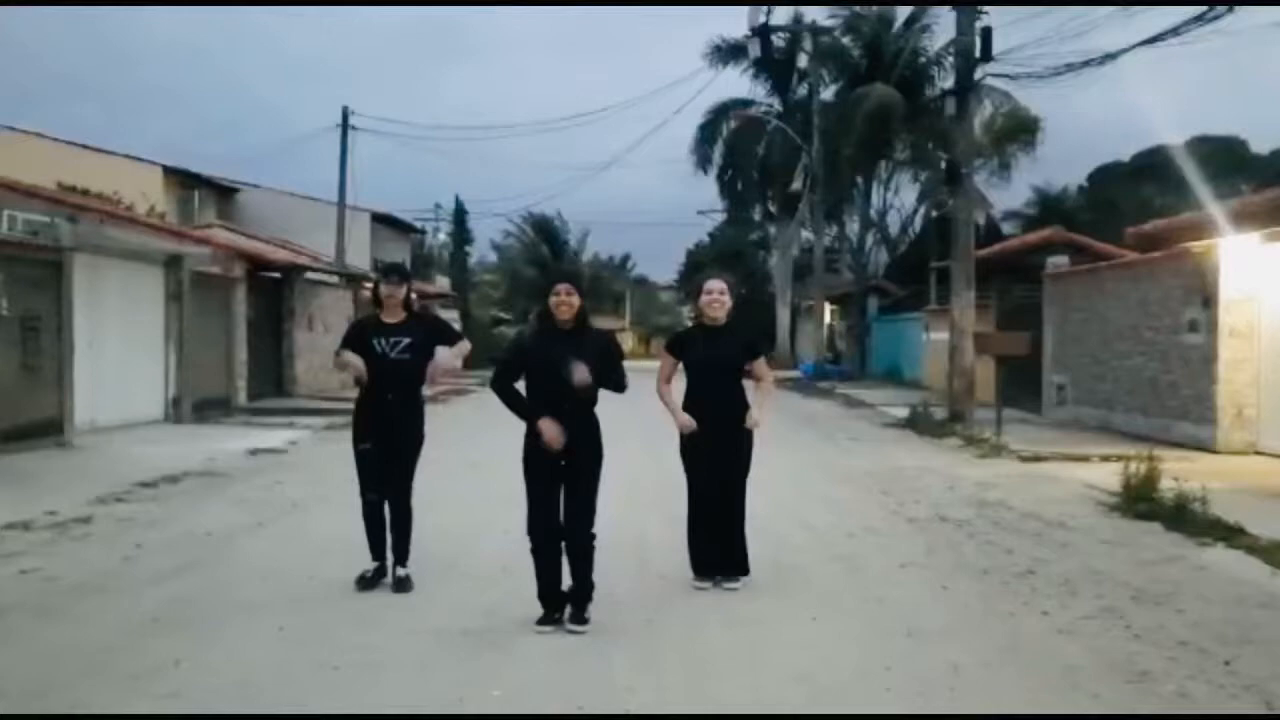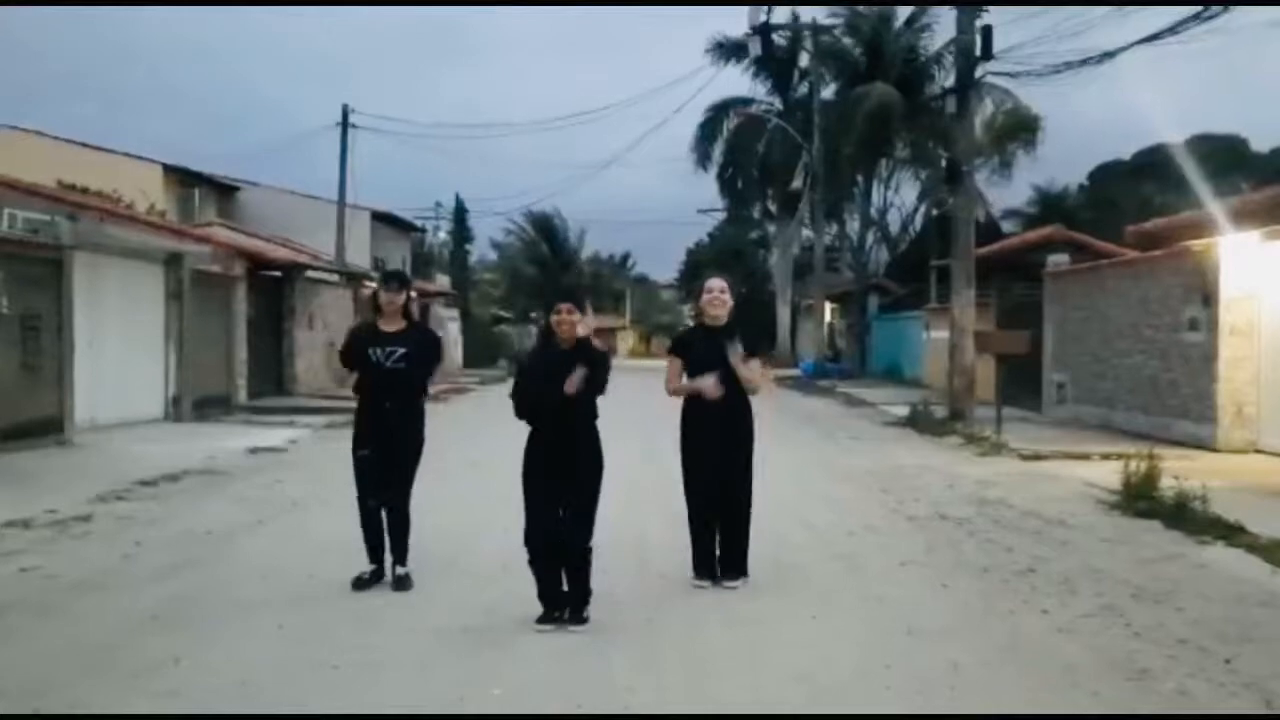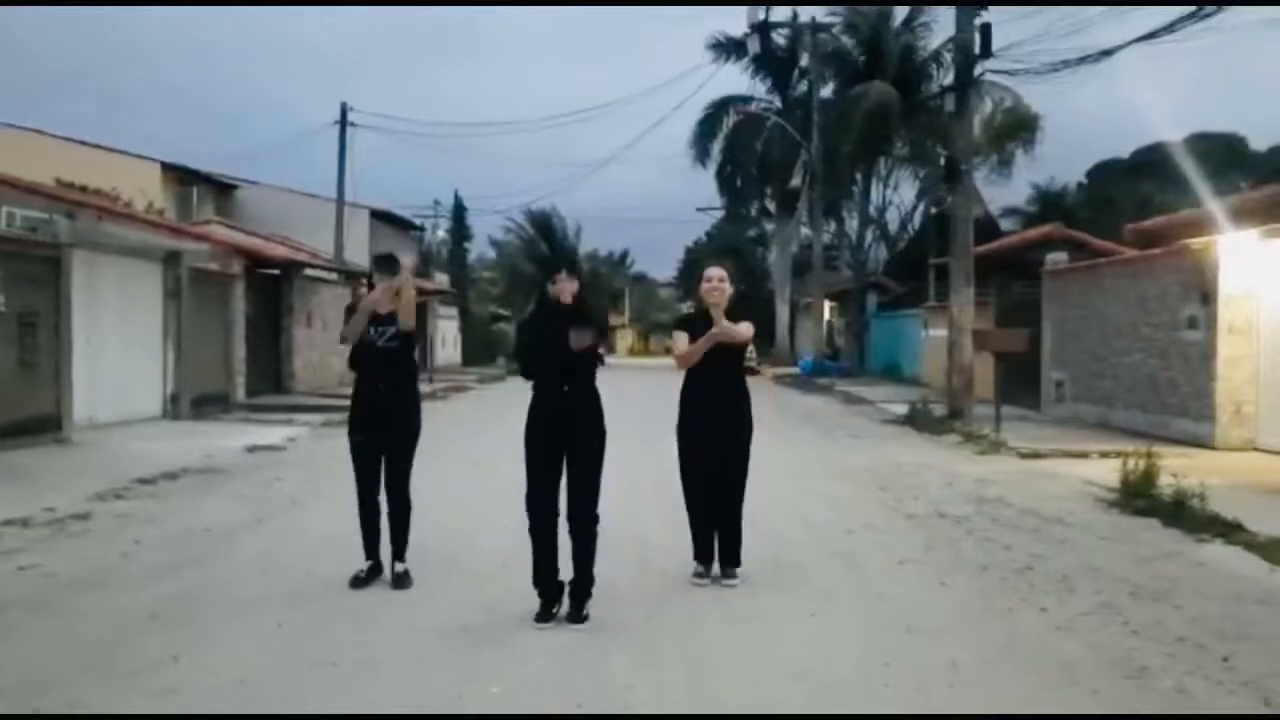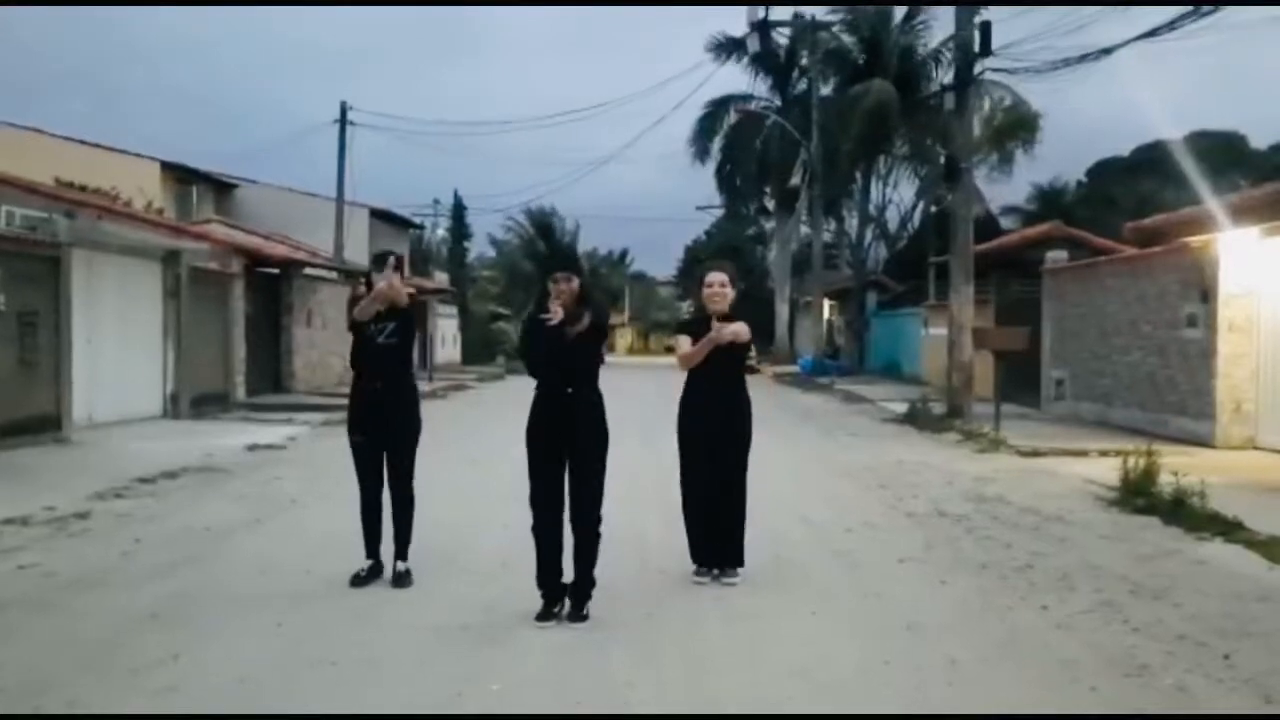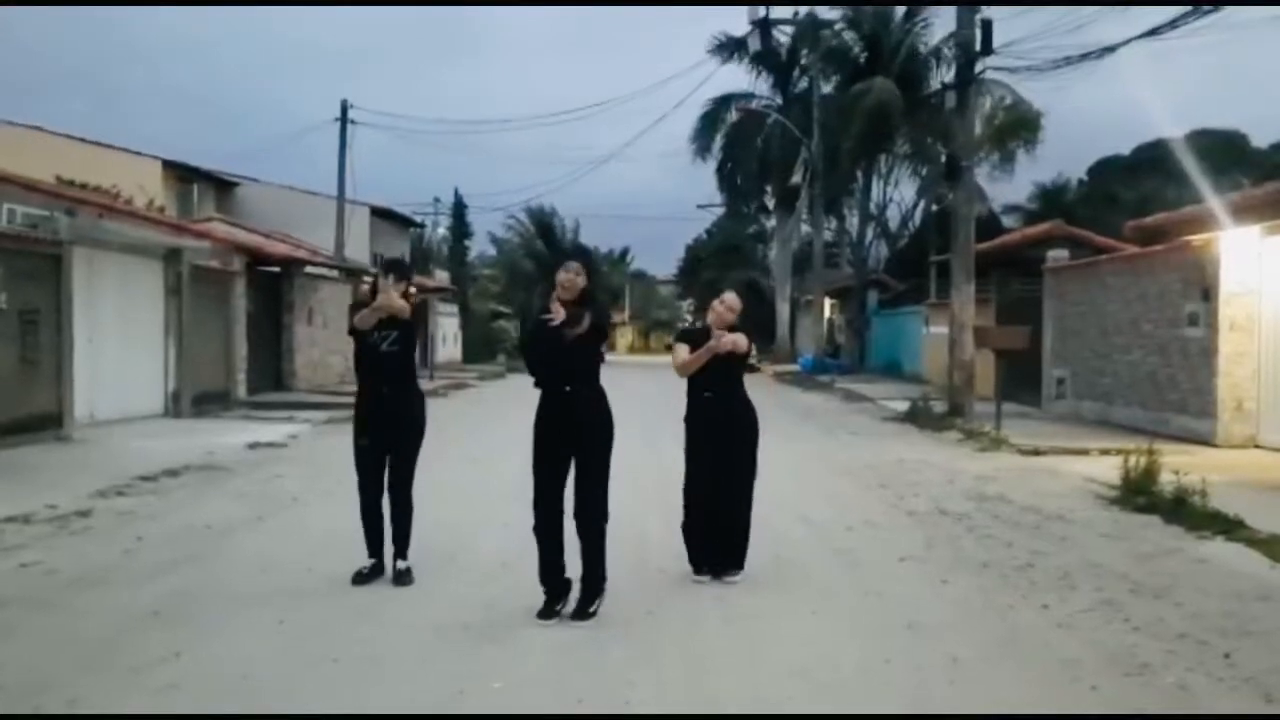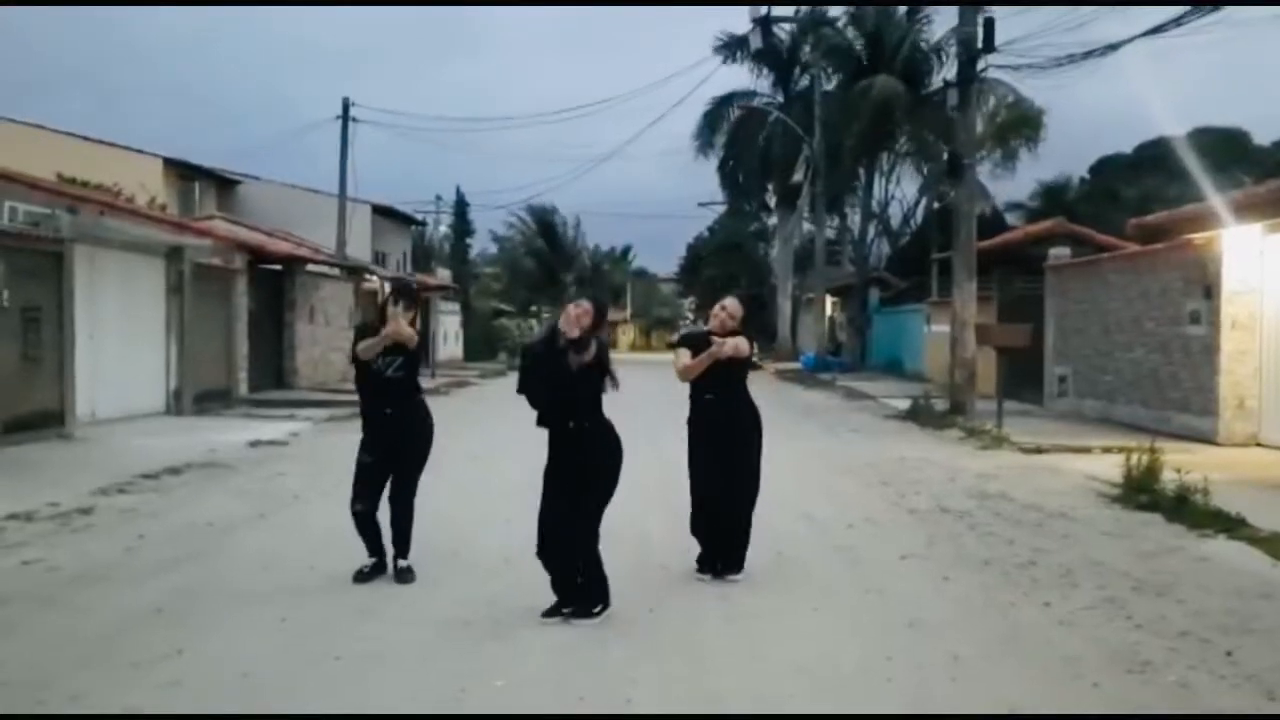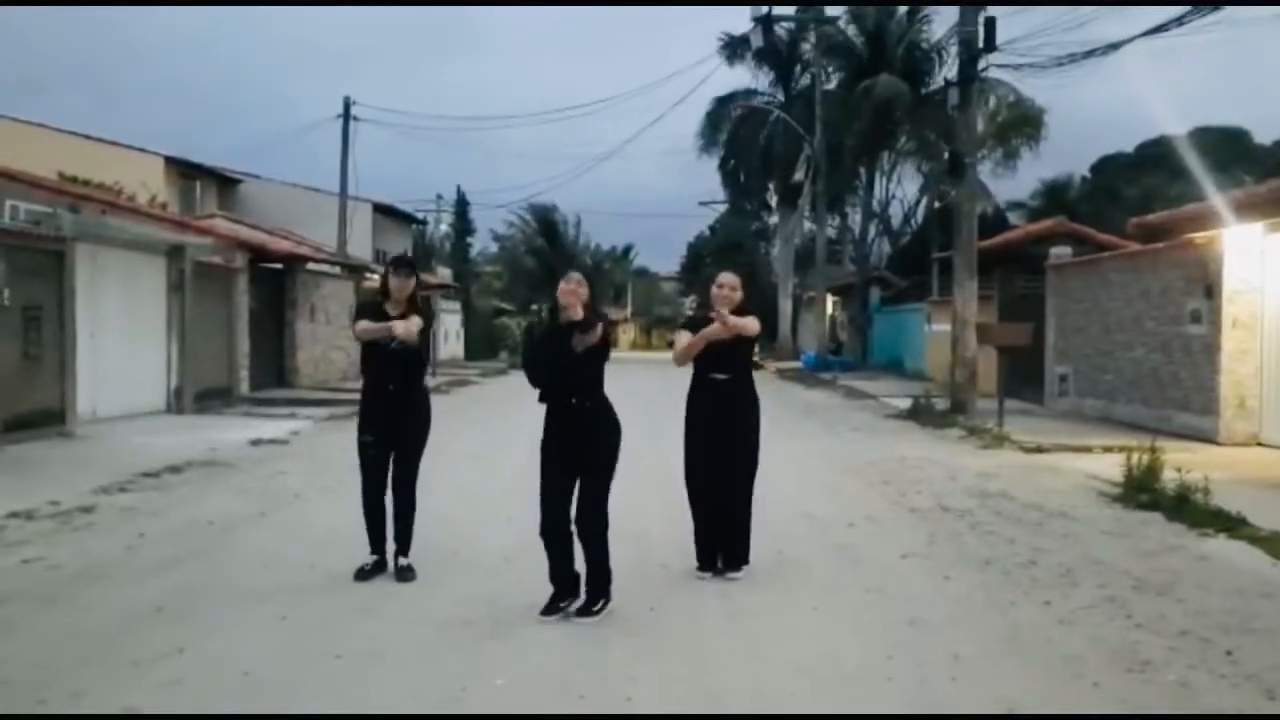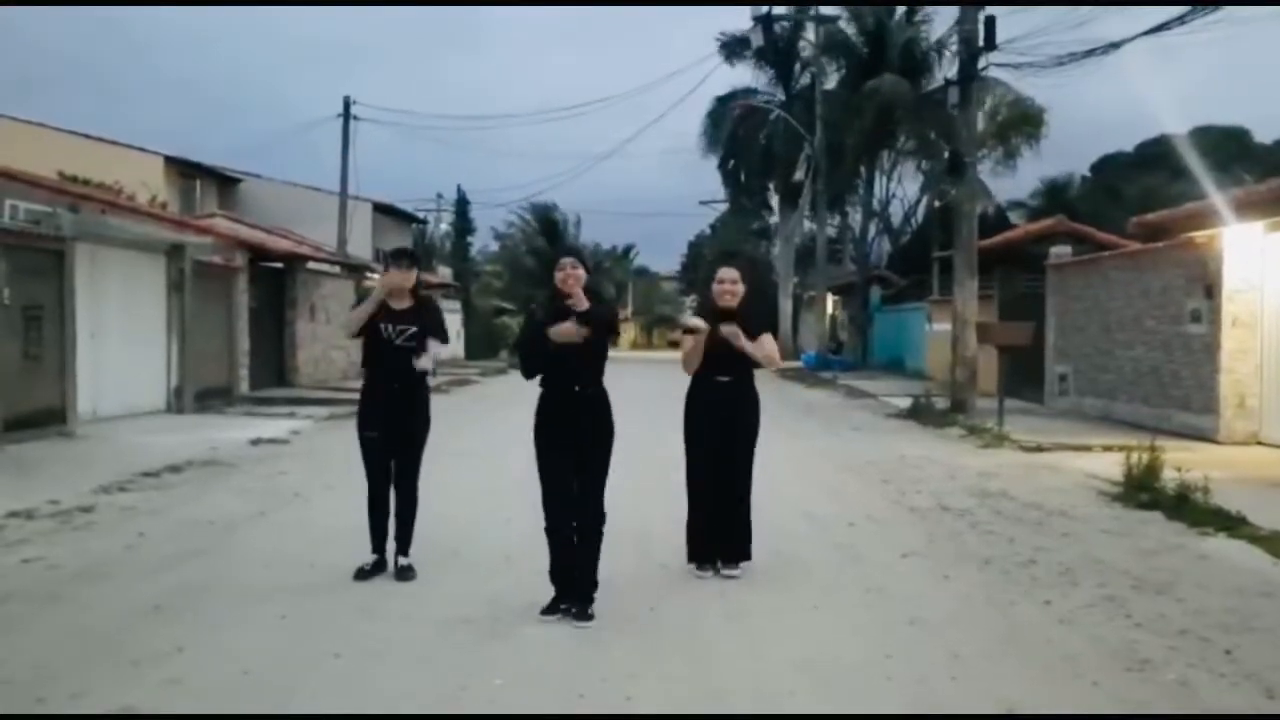
dt=0.2s
person 1, frame 1
left shoulder: (599, 341)
right shoulder: (529, 341)
left elbow: (619, 383)
right elbow: (500, 382)
left wrist: (591, 378)
right wrist: (536, 417)
left hip: (584, 438)
right hip: (541, 440)
left knee: (578, 525)
right knee: (542, 524)
left ankle: (580, 602)
right ankle: (551, 602)
person 1, frame 2
left shoulder: (595, 356)
right shoulder: (534, 359)
left elbow: (598, 386)
right elbow: (523, 408)
left wrist: (583, 341)
right wrist: (562, 393)
left hip: (583, 452)
right hip: (542, 452)
left knee: (575, 539)
right knee: (539, 536)
left ankle: (578, 602)
right ankle: (552, 602)
person 1, frame 3
left shoulder: (590, 317)
right shoulder: (535, 322)
left elbow: (594, 342)
right elbow: (529, 367)
left wrist: (571, 307)
right wrist: (566, 345)
left hip: (584, 414)
right hip: (544, 415)
left knee: (582, 510)
right knee: (540, 508)
left ankle: (580, 597)
right ankle: (548, 595)
person 1, frame 4
left shoulder: (593, 315)
right shoulder: (537, 320)
left elbow: (592, 329)
right elbow: (534, 366)
left wrist: (565, 321)
right wrist: (564, 332)
left hip: (586, 414)
right hip: (547, 414)
left knee: (585, 509)
right knee: (545, 508)
left ankle: (581, 596)
right ankle: (551, 595)
person 1, frame 5
left shoulder: (592, 315)
right shoulder: (542, 320)
left elbow: (598, 328)
right elbow: (535, 364)
left wrist: (568, 322)
right wrist: (563, 333)
left hip: (590, 415)
right hip: (552, 413)
left knee: (591, 507)
right knee: (546, 507)
left ankle: (591, 592)
right ankle: (554, 591)
person 1, frame 6
left shoulder: (592, 349)
right shoulder: (537, 351)
right elbow: (533, 395)
left wrist: (575, 339)
right wrist: (568, 365)
left hip: (598, 449)
right hip: (562, 449)
left knee: (579, 533)
right knee: (549, 537)
left ankle: (597, 596)
right ankle: (569, 594)
person 1, frame 7
left shoulder: (595, 325)
right shoulder: (542, 333)
left elbow: (601, 341)
right elbow: (536, 374)
left wrist: (581, 319)
right wrist: (573, 346)
left hip: (597, 424)
right hip: (558, 426)
left knee: (591, 515)
right knee: (553, 517)
left ankle: (599, 591)
right ankle: (564, 588)
person 1, frame 8
left shoulder: (602, 311)
right shoulder: (541, 316)
left elbow: (604, 325)
right elbow: (528, 368)
left wrist: (585, 311)
right wrist: (550, 339)
left hip: (593, 411)
right hip: (553, 413)
left knee: (588, 508)
right knee: (557, 507)
left ankle: (584, 595)
right ankle: (563, 590)
person 2, frame 1
left shoulder: (423, 323)
right shoulder: (363, 326)
left elbow: (465, 344)
right elbow: (340, 358)
left wrist: (446, 358)
right wrist: (348, 360)
left hip: (407, 417)
right hip: (370, 417)
left knee: (399, 494)
right knee: (371, 494)
left ankle: (401, 566)
right ankle: (377, 563)
person 2, frame 2
left shoulder: (420, 333)
right shoulder: (362, 334)
left elbow: (440, 371)
left wrist: (442, 340)
left hip: (407, 425)
right hip: (369, 425)
left knee: (396, 501)
right knee: (368, 502)
left ankle: (400, 565)
right ankle: (376, 565)
person 2, frame 3
left shoulder: (408, 307)
right shoulder: (358, 309)
left elbow: (406, 326)
right elbow: (348, 336)
left wrist: (408, 278)
right wrist: (367, 306)
left hip: (402, 407)
right hip: (365, 406)
left knee: (397, 488)
right knee: (366, 489)
left ankle: (399, 562)
right ankle: (372, 561)
person 2, frame 4
left shoulder: (405, 305)
right shoulder: (361, 301)
left elbow: (399, 296)
right elbow: (360, 315)
left wrist: (391, 288)
right wrist: (374, 294)
left hip: (401, 404)
right hip: (364, 404)
left knee: (401, 485)
right knee: (369, 488)
left ankle: (401, 560)
right ankle: (372, 560)
person 2, frame 5
left shoulder: (408, 314)
right shoulder: (363, 309)
left elbow: (401, 309)
right elbow: (360, 324)
left wrist: (392, 303)
right wrist: (377, 306)
left hip: (406, 412)
right hip: (369, 411)
left knee: (399, 488)
right knee: (369, 490)
left ankle: (401, 559)
right ankle: (374, 558)
person 2, frame 6
left shoulder: (414, 339)
right shoulder: (366, 332)
left elbow: (410, 339)
right elbow: (361, 352)
left wrist: (400, 333)
right wrist: (386, 337)
left hip: (414, 430)
right hip: (376, 431)
left knee: (401, 499)
right knee: (361, 505)
left ankle: (402, 559)
right ankle: (376, 558)
person 2, frame 7
left shoulder: (421, 310)
right shoulder: (369, 309)
left elbow: (414, 324)
right elbow: (360, 331)
left wrist: (407, 329)
right wrist: (389, 326)
left hip: (412, 407)
right hip: (375, 407)
left knee: (404, 485)
right knee: (372, 486)
left ankle: (402, 556)
right ankle: (377, 555)
person 2, frame 8
left shoulder: (427, 310)
right shoulder: (374, 305)
left elbow: (436, 345)
right elbow: (352, 327)
left wrist: (426, 360)
right wrist: (378, 294)
left hip: (413, 404)
right hip: (375, 402)
left knee: (406, 481)
right knee: (377, 482)
left ankle: (403, 555)
right ankle: (377, 555)
person 3, frame 1
left shoulder: (743, 338)
right shoulder: (684, 338)
left elbow: (765, 378)
right elbow: (663, 382)
left wrist: (758, 409)
right wrist: (677, 413)
left hip: (735, 427)
right hip: (697, 428)
left knee: (731, 495)
right knee: (701, 495)
left ankle: (731, 567)
right ankle: (704, 567)
person 3, frame 2
left shoulder: (744, 338)
right shoulder: (686, 339)
left elbow: (755, 386)
right elbow: (671, 385)
left wrist: (740, 367)
right wrist: (696, 386)
left hip: (736, 422)
right hip: (698, 423)
left knee: (735, 495)
right knee: (700, 495)
left ankle: (733, 567)
right ankle: (703, 566)
person 3, frame 3
left shoulder: (741, 322)
right shoulder: (687, 322)
left elbow: (743, 334)
right elbow: (681, 359)
left wrist: (725, 327)
right wrist: (711, 337)
left hip: (733, 407)
right hip: (696, 407)
left knee: (730, 484)
right knee: (698, 484)
left ankle: (729, 562)
right ankle: (703, 560)
person 3, frame 4
left shoulder: (739, 326)
right shoulder: (690, 326)
left elbow: (741, 333)
right elbow: (684, 360)
left wrist: (727, 333)
right wrist: (711, 338)
left hip: (733, 411)
right hip: (695, 411)
left knee: (730, 484)
right knee: (697, 485)
left ankle: (729, 561)
right ankle: (703, 559)
person 3, frame 5
left shoulder: (739, 338)
right shoulder: (688, 336)
left elbow: (738, 343)
right elbow: (681, 367)
left wrist: (726, 342)
right wrist: (710, 347)
left hip: (737, 422)
right hip: (701, 420)
left knee: (736, 492)
right knee: (699, 492)
left ankle: (730, 562)
right ankle: (703, 561)
person 3, frame 6
left shoulder: (741, 342)
right shoulder: (689, 340)
left elbow: (739, 347)
right elbow: (683, 373)
left wrist: (727, 346)
right wrist: (712, 353)
left hip: (741, 423)
right hip: (704, 423)
left knee: (739, 493)
right knee: (706, 494)
left ankle: (732, 562)
right ankle: (708, 560)
person 3, frame 7
left shoulder: (747, 321)
right shoulder: (695, 322)
left elbow: (749, 328)
right elbow: (680, 358)
left wrist: (726, 318)
right wrist: (704, 335)
left hip: (741, 406)
right hip: (703, 406)
left knee: (738, 482)
right knee: (703, 482)
left ankle: (733, 558)
right ankle: (707, 557)
person 3, frame 8
left shoulder: (752, 321)
right shoulder: (699, 319)
left elbow: (773, 359)
right elbow: (690, 367)
left wrist: (741, 341)
right wrist: (697, 335)
left hip: (741, 407)
right hip: (702, 406)
left knee: (736, 480)
right knee: (701, 480)
left ankle: (731, 554)
right ankle: (702, 554)
